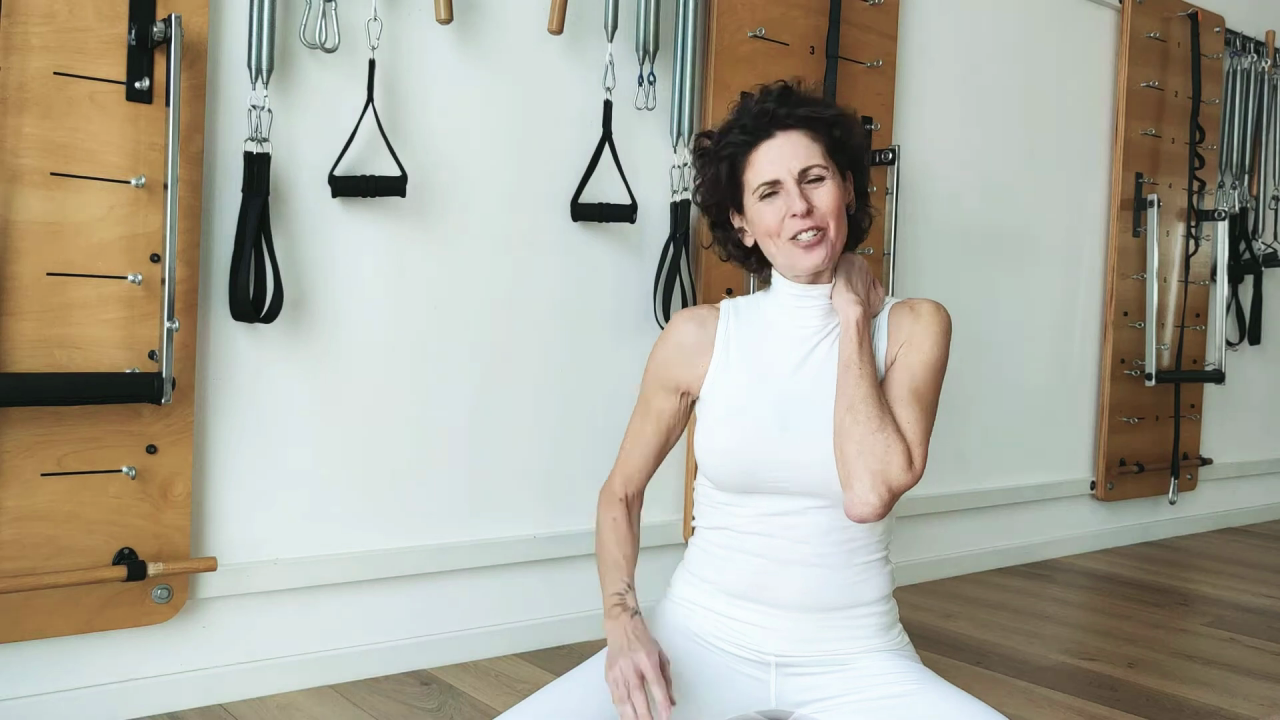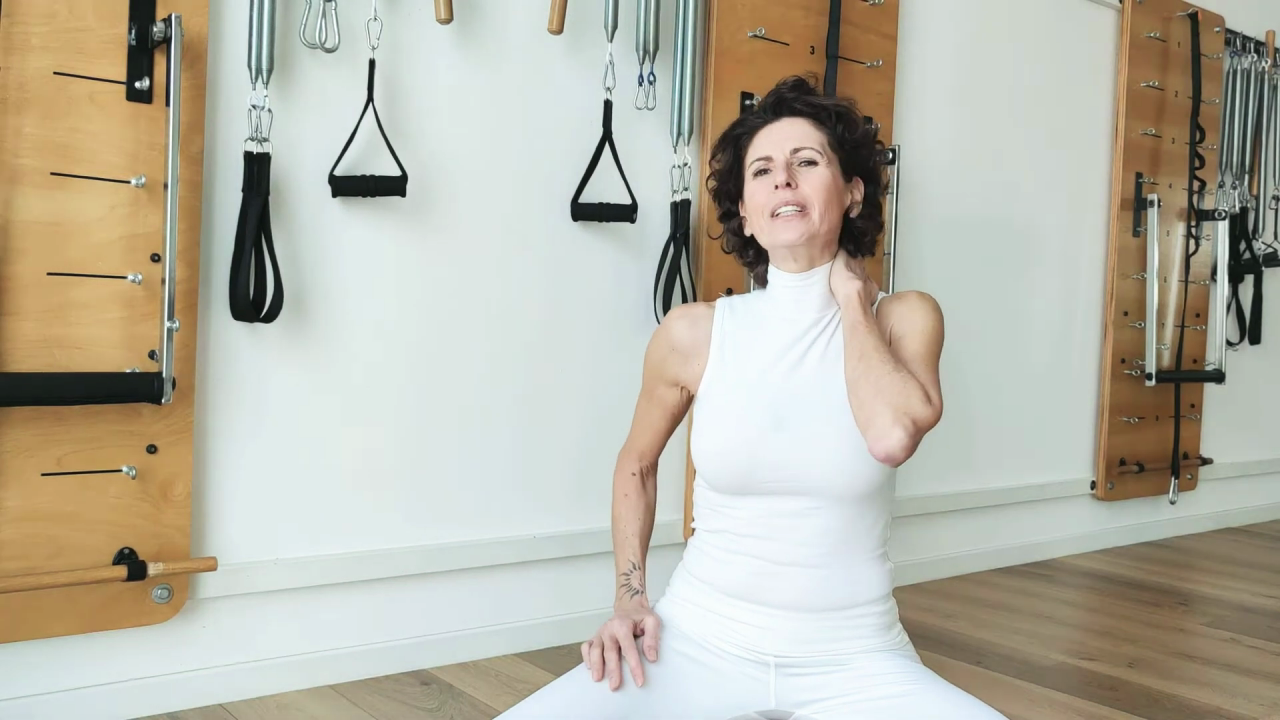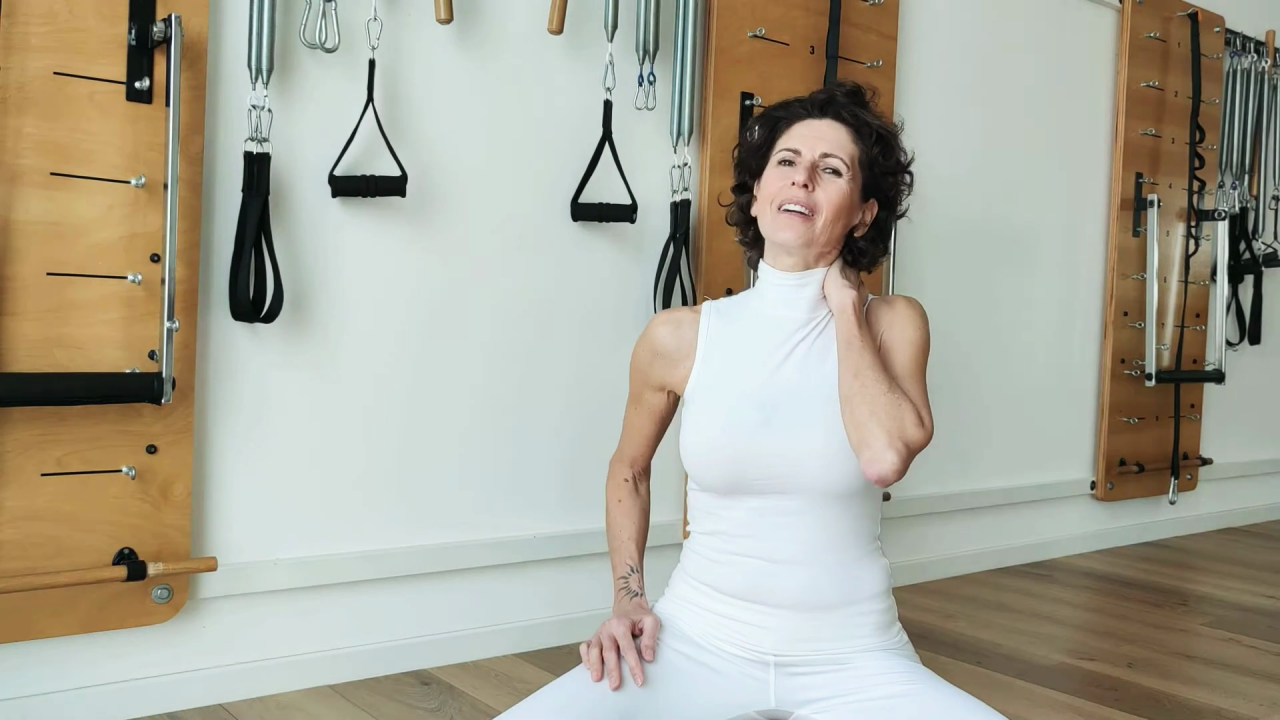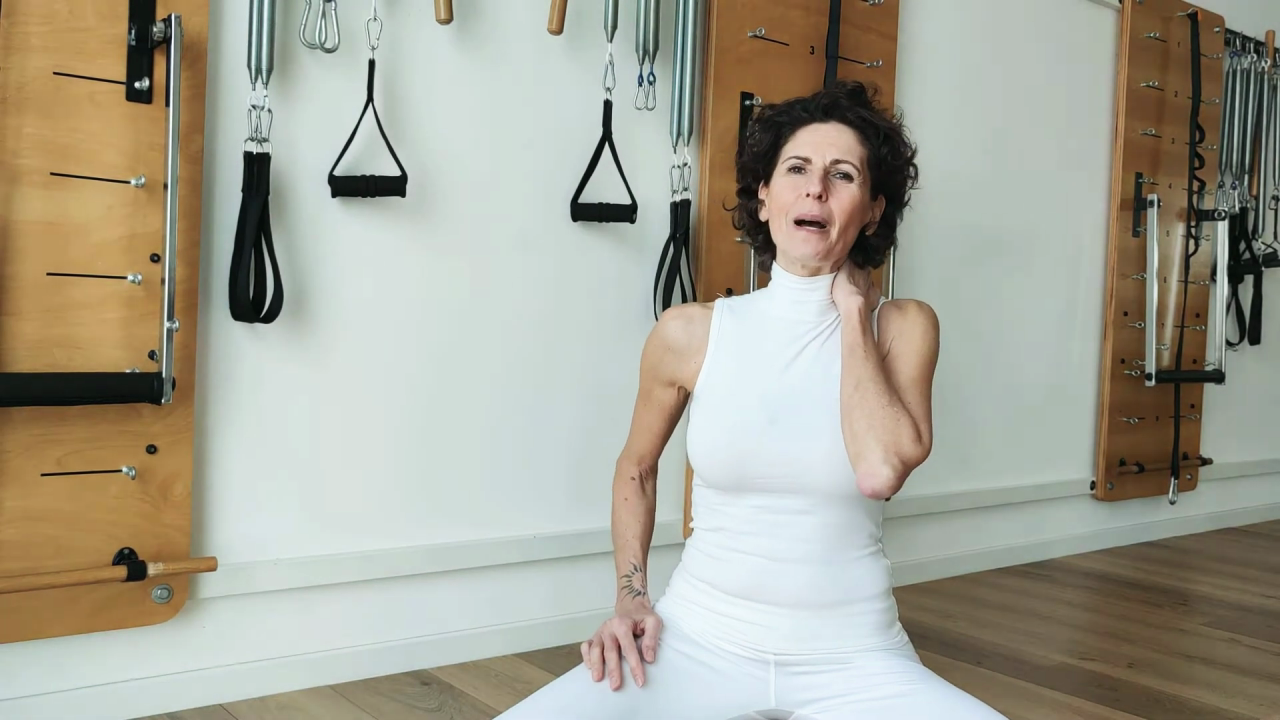
dt=0.7s
person 1, frame 1
left shoulder: (912, 326)
right shoulder: (696, 336)
left elbow: (871, 493)
right elbow: (620, 495)
left wrist: (853, 317)
right wrist: (623, 618)
left hip: (852, 660)
right hip: (701, 641)
person 1, frame 2
left shoulder: (904, 317)
right shoulder: (692, 333)
left elbow: (894, 435)
right elbow: (636, 466)
left wrist: (852, 295)
right wrist: (629, 598)
left hip: (852, 661)
right hip: (699, 642)
person 1, frame 3
left shoulder: (892, 321)
right shoulder: (678, 336)
left elbow: (886, 457)
right elbow: (628, 470)
left wrist: (845, 306)
right wrist: (627, 599)
left hip: (850, 658)
right hip: (698, 641)
person 1, frame 4
left shoulder: (903, 326)
right shoulder: (689, 332)
left elbow: (880, 471)
right elbow: (636, 468)
left wrist: (853, 309)
right wrist: (630, 599)
left hip: (851, 659)
right hip: (698, 641)
